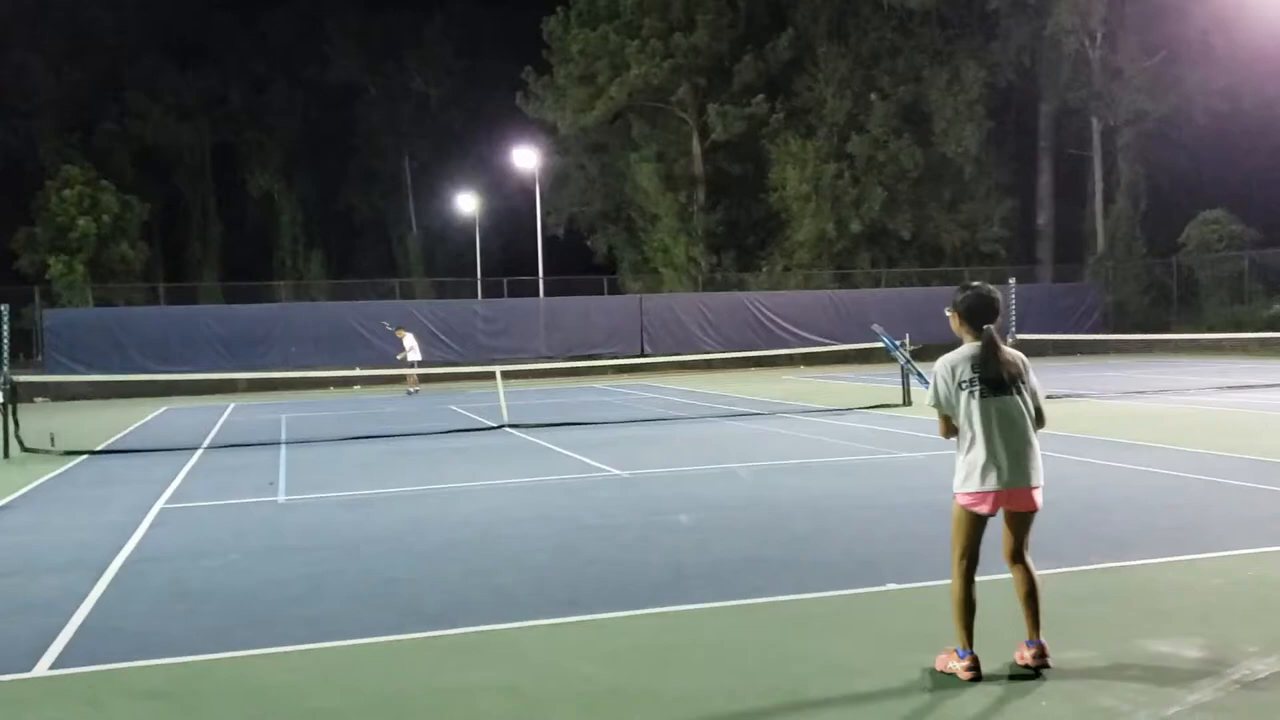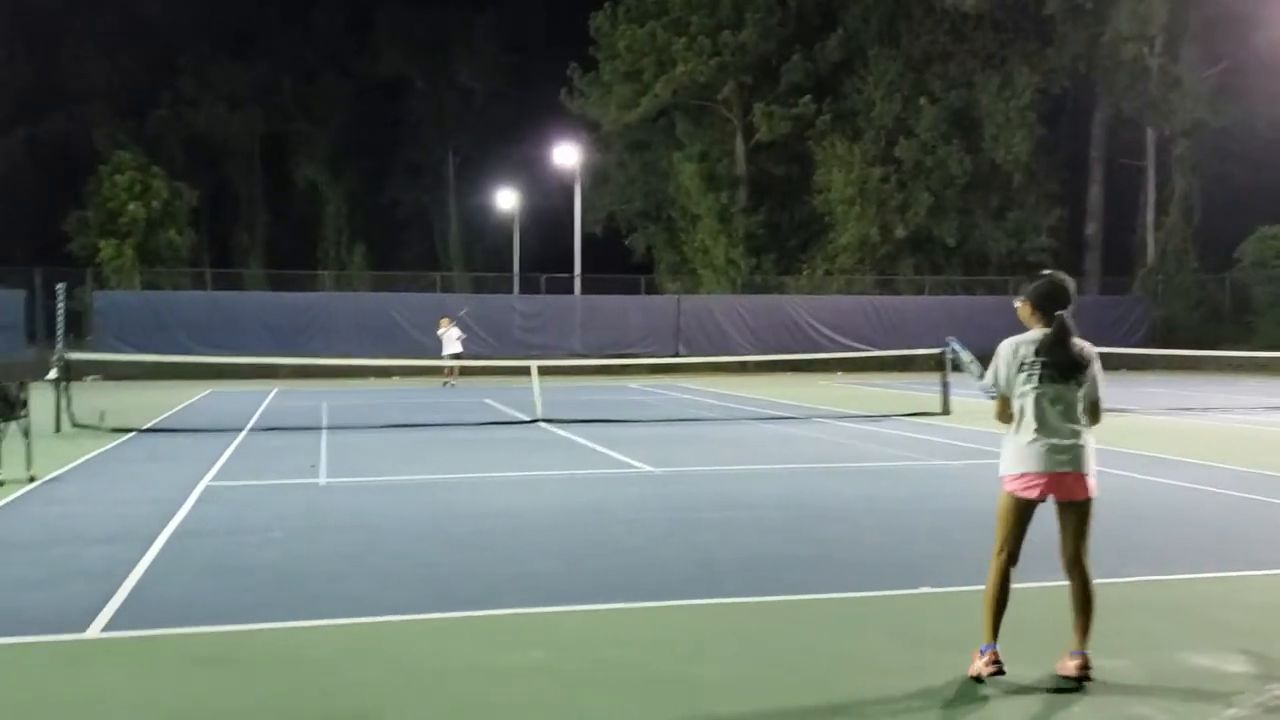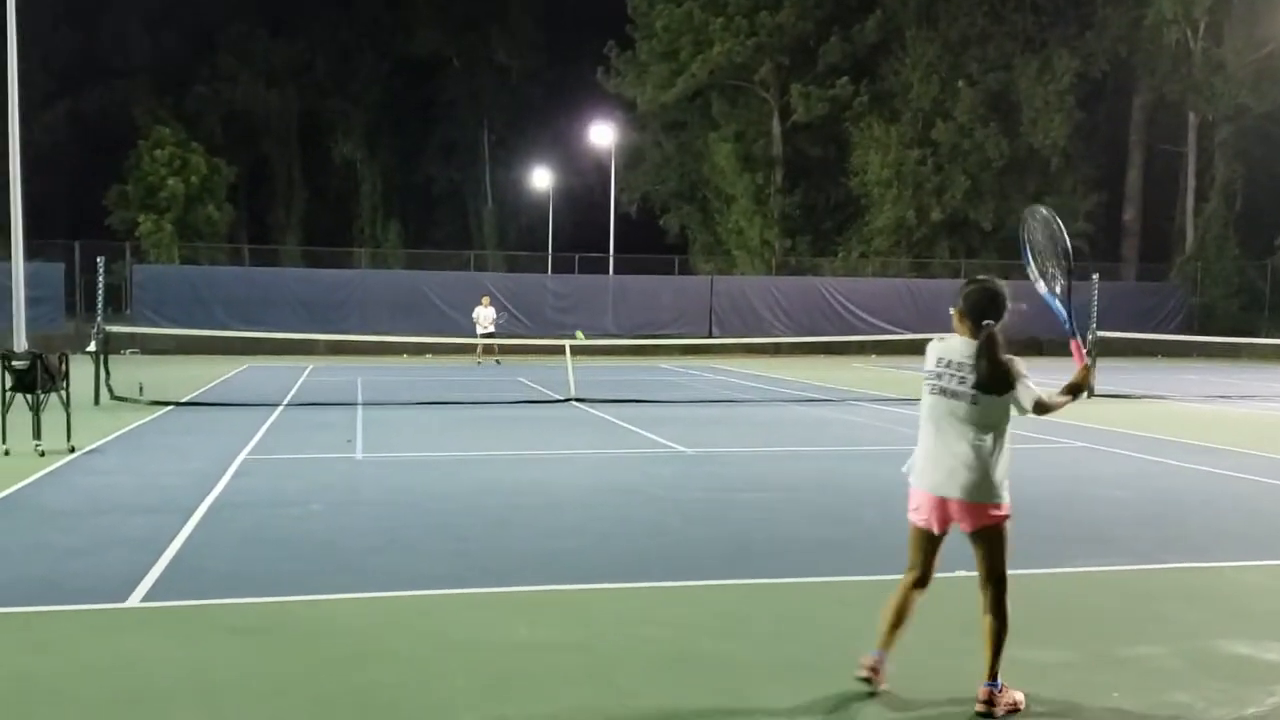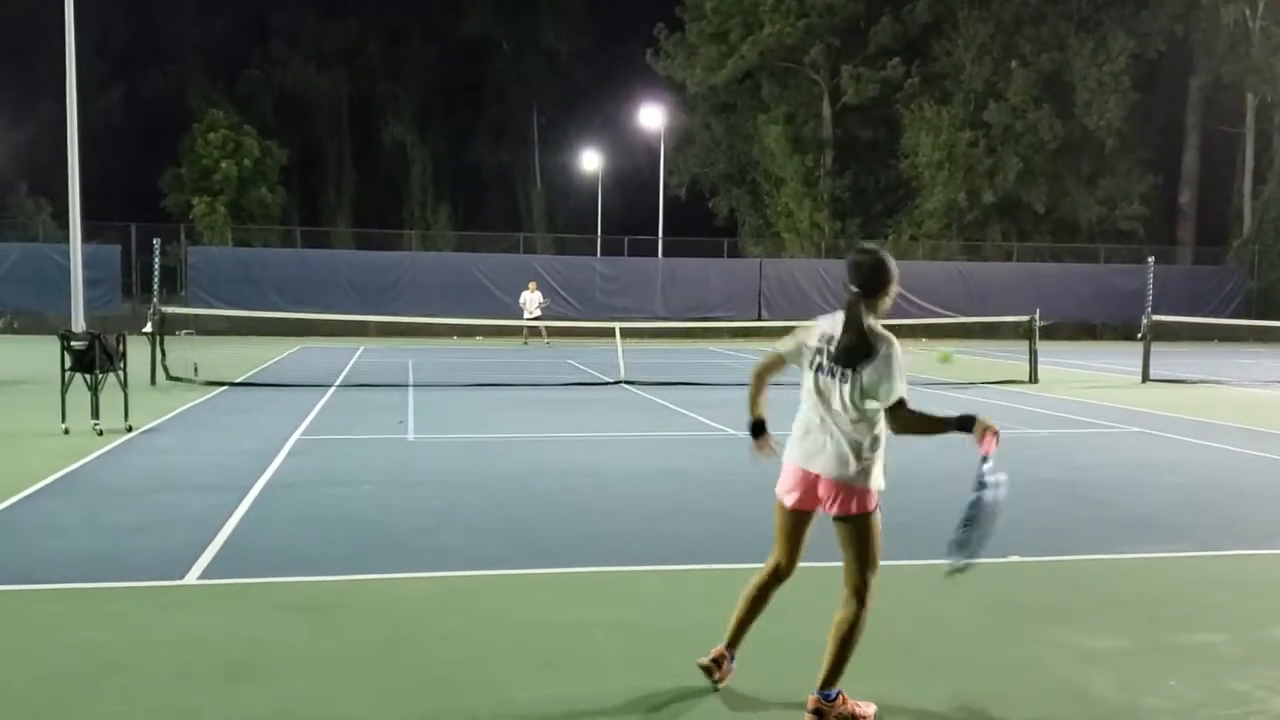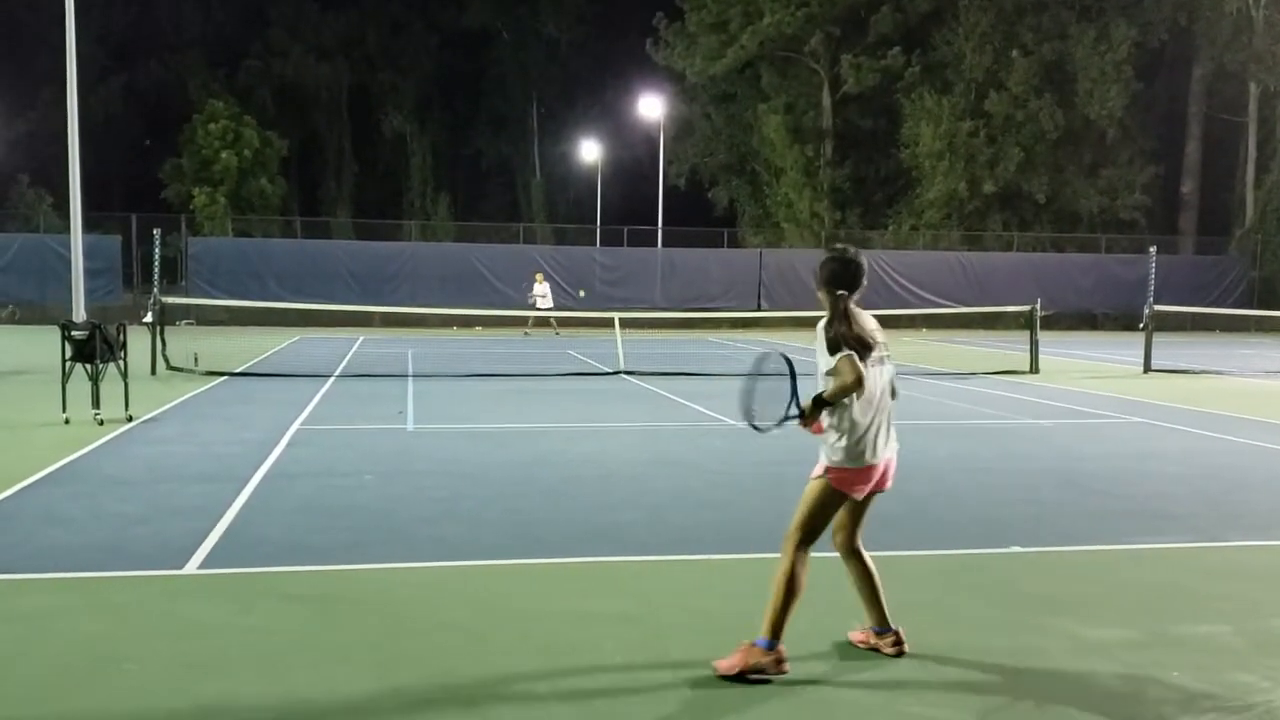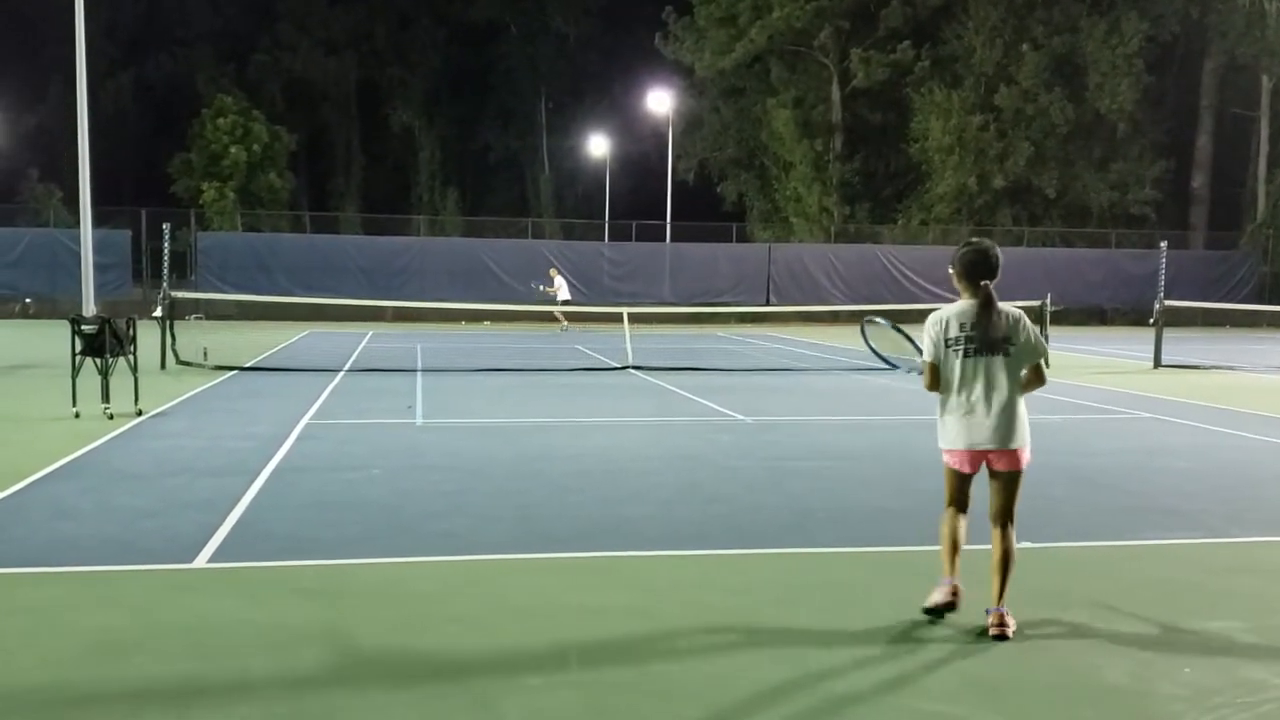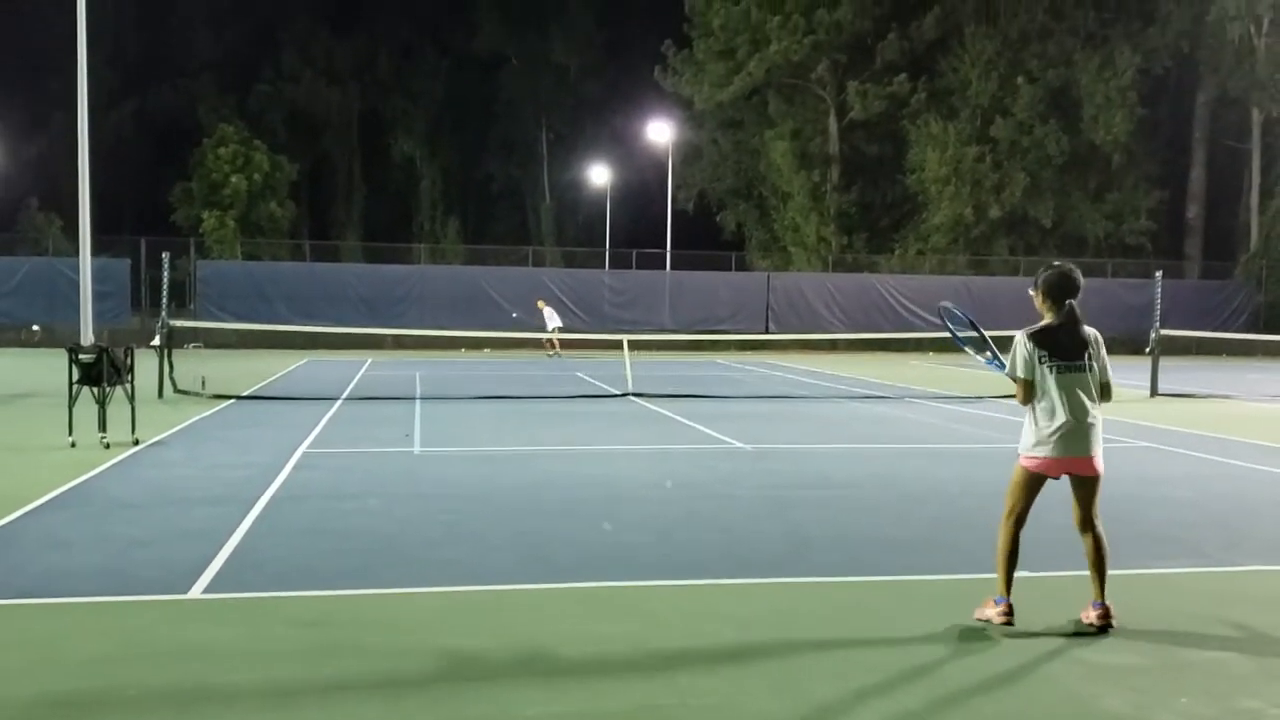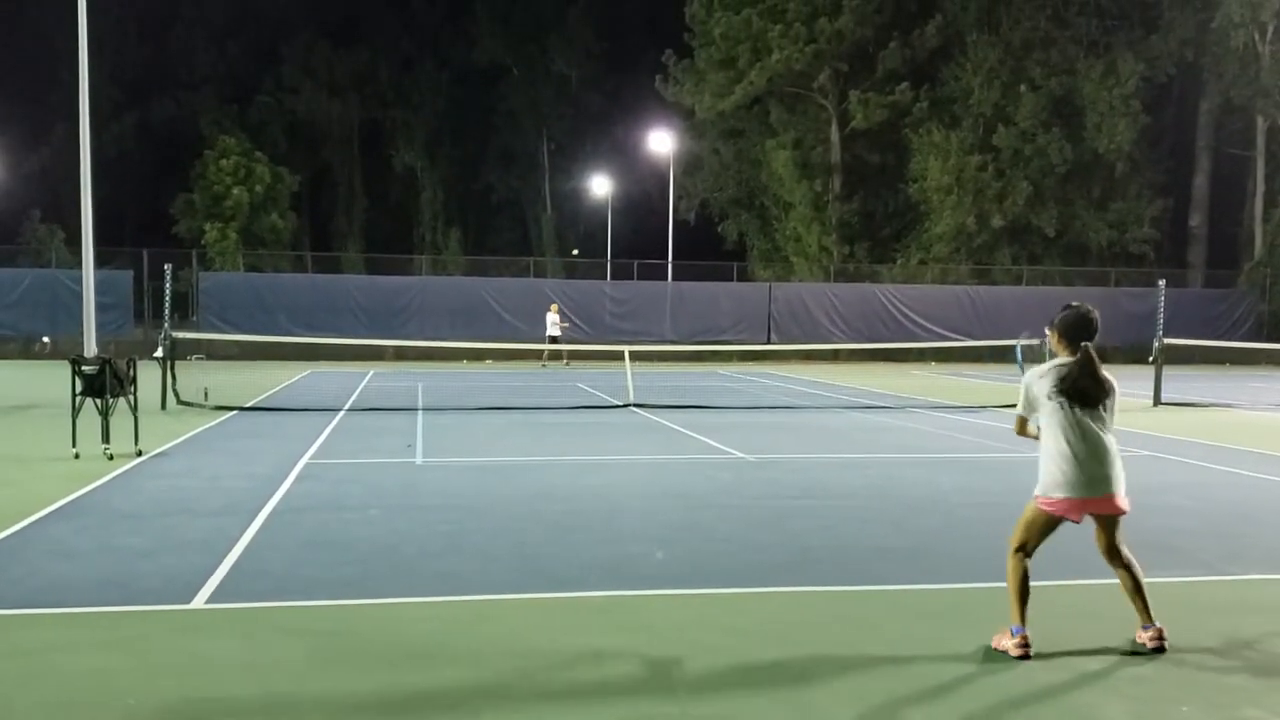
dt=0.7s
person 1, frame 1
left shoulder: (949, 365)
right shoulder: (1017, 360)
left elbow: (946, 430)
right elbow: (1039, 420)
left hip: (978, 479)
right hip: (1025, 476)
left knee: (963, 565)
right knee: (1017, 556)
left ankle: (965, 656)
right ankle: (1034, 645)
person 1, frame 2
left shoulder: (1013, 348)
right shoulder: (1085, 352)
left elbow: (1003, 414)
right elbow: (1093, 416)
left hip: (1027, 464)
right hip: (1074, 465)
left knee: (1004, 557)
right knee: (1075, 561)
left ankle: (989, 653)
right ankle: (1079, 656)
person 1, frame 3
left shoulder: (936, 350)
right shoulder: (1006, 368)
right elbow: (1040, 406)
left wrist: (992, 313)
right wrist: (1075, 389)
left hip: (929, 486)
right hip: (977, 493)
left knee: (917, 576)
right knee: (994, 590)
left ankle: (875, 661)
person 1, frame 4
left shoulder: (817, 328)
right shoulder: (883, 346)
left elbow: (761, 371)
right elbow: (899, 420)
left wrist: (757, 425)
right wrist: (967, 423)
left hip: (801, 463)
right hip: (851, 477)
left knee: (779, 566)
right knee: (857, 592)
left ankle: (725, 655)
person 1, frame 5
left shoulder: (831, 326)
right shoulder: (869, 325)
left elbow: (854, 382)
right elbow: (888, 390)
left wrist: (816, 406)
left hip: (848, 457)
right hip: (881, 452)
left knee: (795, 548)
right knee: (847, 543)
left ankle: (765, 649)
right ankle: (884, 632)
person 1, frame 6
left shoulder: (940, 320)
right shoulder: (1015, 320)
left elbow: (931, 383)
right elbow: (1037, 378)
left hip: (961, 434)
right hip: (1006, 435)
left knee: (955, 508)
right knee: (1001, 521)
left ankle: (949, 584)
right ankle: (998, 613)
person 1, frame 7
left shoulder: (1029, 338)
right shoulder: (1091, 338)
left elbow: (1023, 395)
right elbow: (1105, 395)
left hip: (1043, 443)
right hip: (1086, 442)
left knee: (1012, 520)
right knee: (1088, 522)
left ankle: (1001, 603)
right ankle: (1099, 607)
person 1, frame 8
left shoulder: (1038, 376)
right shoulder: (1106, 381)
left elbow: (1021, 428)
right elbow: (1102, 431)
left hip: (1061, 486)
right hip: (1106, 482)
left knee: (1019, 550)
right knee: (1114, 551)
left ankle: (1017, 635)
right ankle: (1151, 628)
